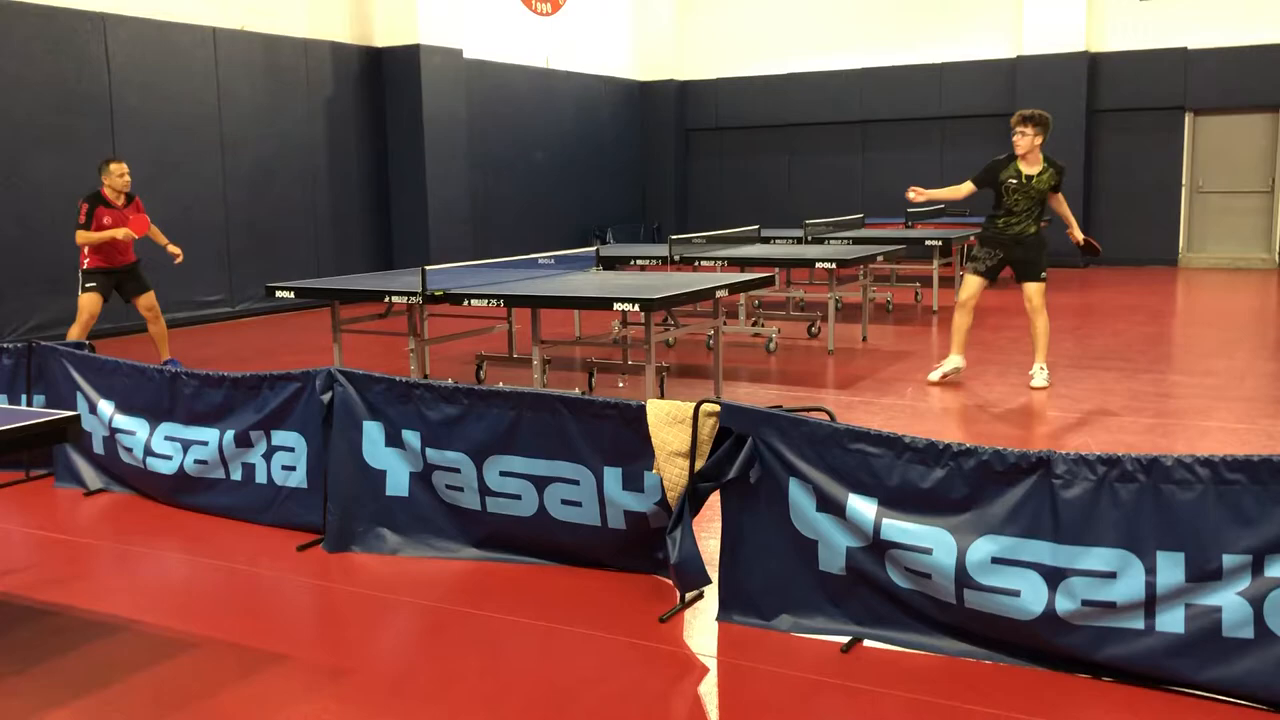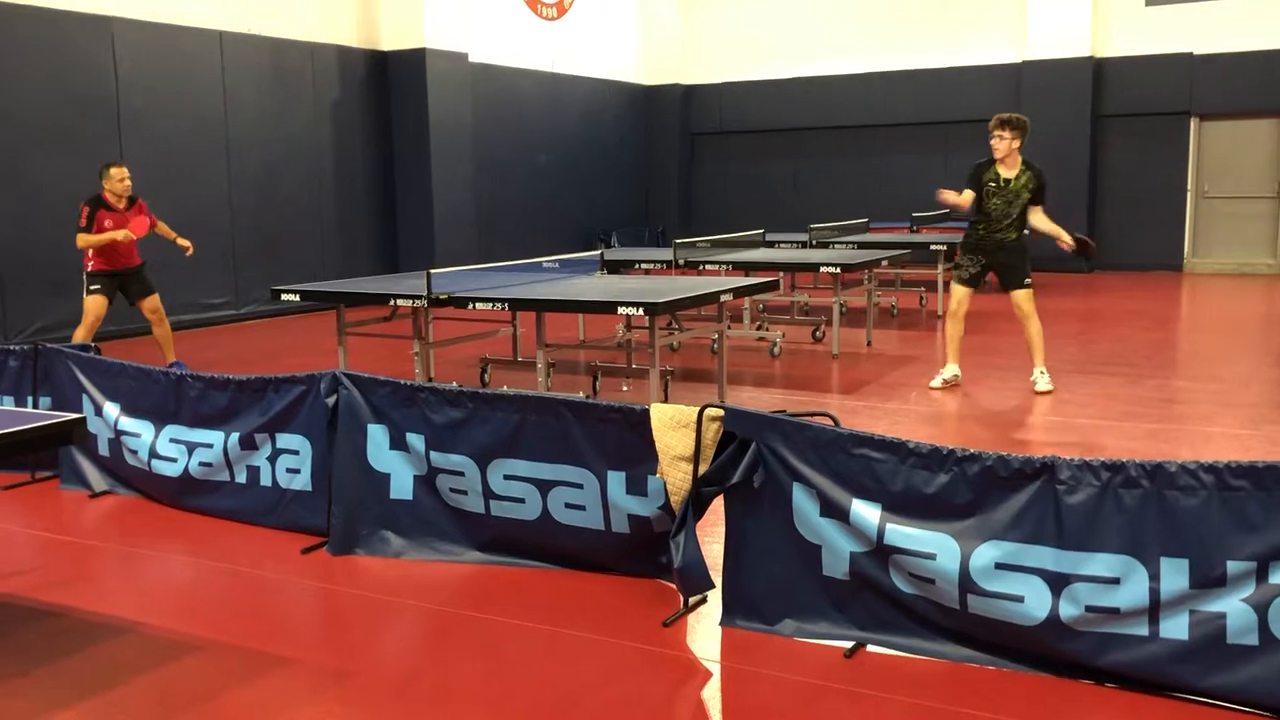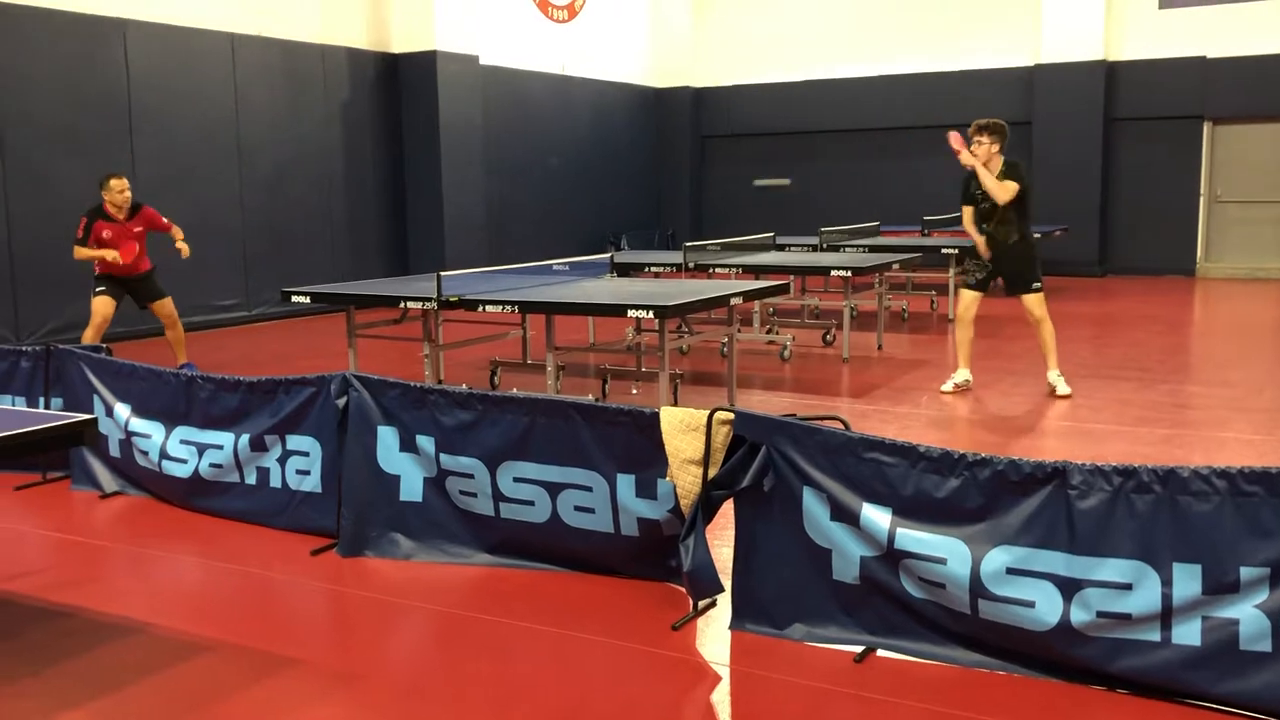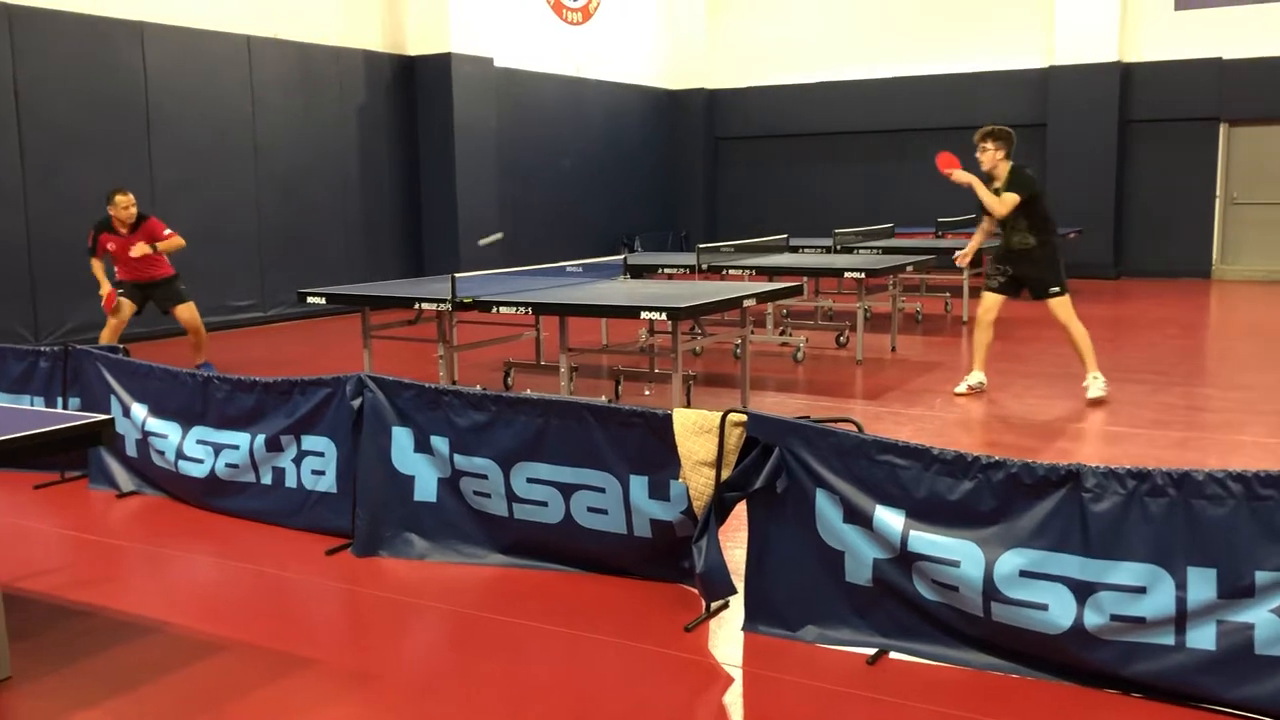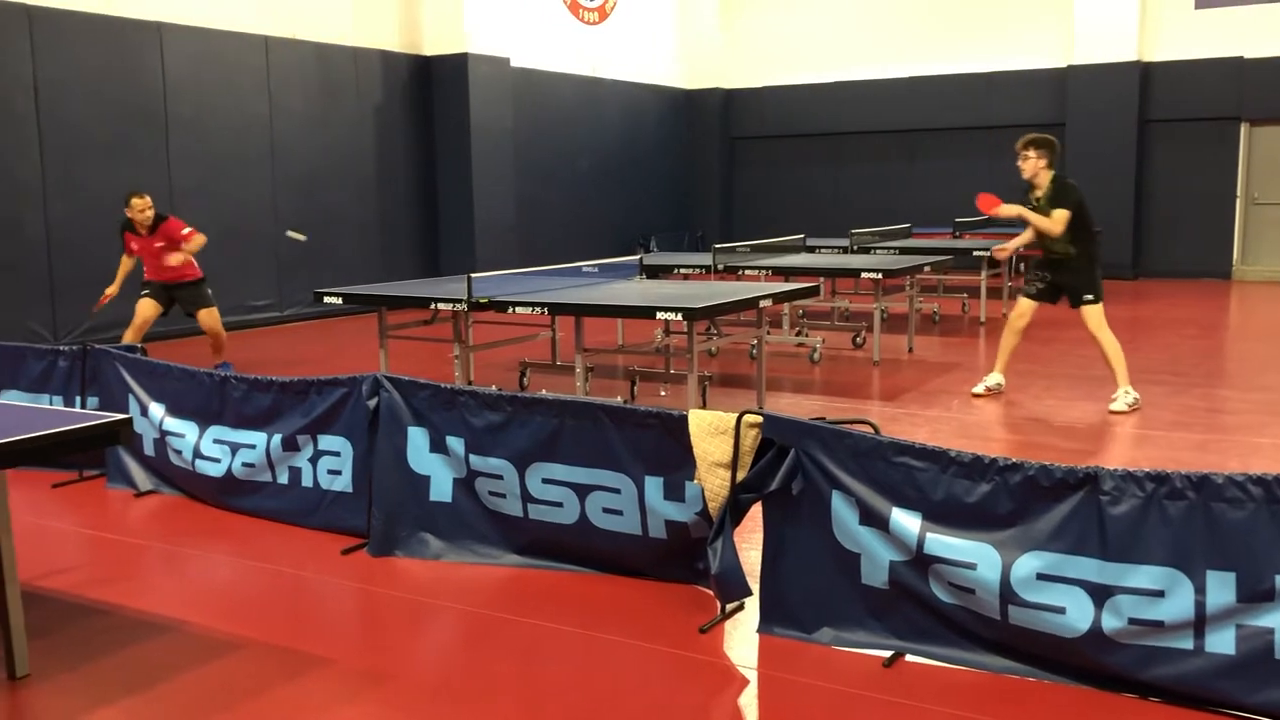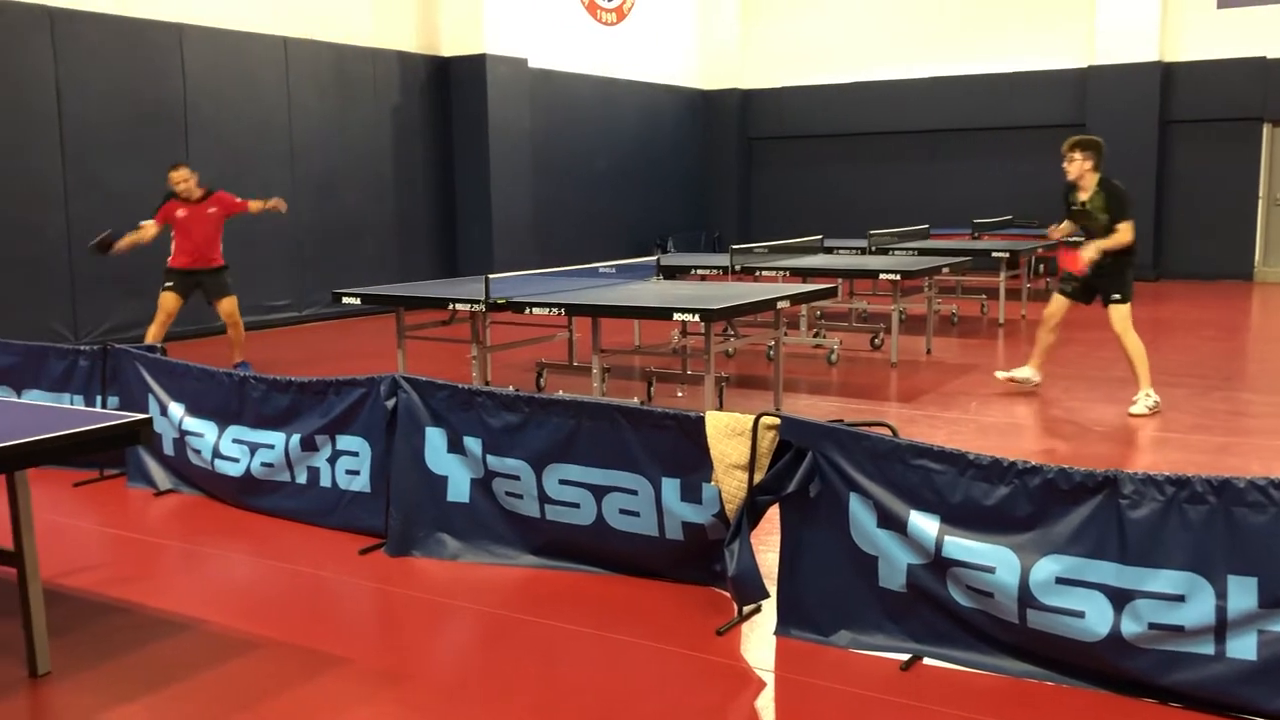
dt=0.2s
person 1, frame 1
left shoulder: (1053, 170)
right shoulder: (1000, 166)
right elbow: (961, 190)
left wrist: (1072, 224)
right wrist: (927, 194)
left hip: (1029, 242)
right hip: (994, 239)
left knee: (1035, 304)
right knee: (965, 299)
left ankle: (1040, 367)
right ankle: (954, 360)
person 1, frame 2
left shoulder: (1033, 176)
right shoulder: (981, 170)
left elbow: (1035, 216)
right elbow: (966, 204)
left wrist: (1059, 233)
right wrist: (953, 200)
left hip: (1011, 248)
right hip: (976, 245)
left knee: (1025, 310)
right knee: (955, 308)
left ankle: (1039, 372)
right ankle: (951, 370)
person 1, frame 3
left shoulder: (1014, 171)
right shoulder: (971, 179)
left elbow: (1001, 197)
right elbow: (968, 215)
left wrist: (977, 164)
right wrist: (976, 237)
left hip: (1017, 250)
right hip: (984, 251)
left knee: (1037, 314)
right knee: (964, 311)
left ankle: (1054, 373)
right ankle: (963, 374)
person 1, frame 4
left shoulder: (1021, 177)
right shoulder: (989, 183)
left elbow: (1000, 210)
left wrist: (972, 182)
right wrist: (971, 247)
left hip: (1040, 254)
right hip: (1010, 254)
left knee: (1065, 316)
right knee: (984, 314)
left ankle: (1094, 376)
right ankle: (977, 376)
person 1, frame 5
left shoulder: (1064, 188)
right shoulder: (1032, 192)
left elbow: (1055, 228)
left wrist: (1021, 212)
right wrist: (1013, 245)
left hip: (1081, 265)
right hip: (1050, 262)
left knee: (1096, 327)
right knee: (1016, 319)
left ankle: (1126, 391)
right ankle: (996, 377)
person 1, frame 6
left shoulder: (1112, 192)
right shoulder: (1070, 193)
left elbow: (1127, 236)
left wrist: (1097, 247)
right wrist: (1060, 232)
left hip: (1113, 264)
right hip: (1082, 263)
left knee: (1121, 326)
right knee: (1050, 317)
left ankle: (1148, 394)
right ankle: (1031, 371)
person 2, frame 1
left shoulder: (133, 201)
right shoulder: (91, 203)
left elbow: (147, 226)
right elbow: (80, 239)
left wrist: (167, 245)
right wrist: (114, 232)
left hip: (127, 266)
right hip: (96, 268)
left knee: (153, 312)
right knee: (86, 317)
left ankle: (167, 361)
person 2, frame 2
left shoulder: (136, 203)
right shoulder: (93, 207)
left elbow: (155, 225)
right elbow: (81, 242)
left wrist: (177, 238)
right wrist: (113, 234)
left hip: (132, 268)
right hip: (100, 271)
left knee: (157, 314)
right knee: (91, 319)
left ankle: (172, 363)
person 2, frame 3
left shoulder: (142, 211)
right shoulder: (92, 218)
left elbow: (173, 228)
right elbow: (78, 252)
left wrist: (180, 241)
right wrist: (104, 253)
left hip: (142, 274)
right hip: (111, 276)
left knee: (171, 318)
right knee: (99, 321)
left ankle: (183, 364)
person 2, frame 4
left shoulder: (147, 222)
right shoulder: (100, 231)
left elbow: (179, 242)
right elbow: (95, 260)
left wrist: (152, 247)
right wrist: (104, 283)
left hip: (163, 279)
right hip: (130, 282)
left knee: (194, 324)
right knee: (115, 322)
left ankle: (202, 363)
person 2, frame 5
left shoulder: (168, 224)
right shoulder: (127, 229)
left elbow: (199, 238)
right elbow: (129, 256)
left wrist: (185, 253)
right wrist: (116, 284)
left hip: (189, 281)
right hip: (157, 283)
left knee: (214, 328)
right knee: (140, 322)
left ankle: (220, 363)
person 2, frame 6
left shoulder: (218, 197)
right shoulder: (169, 204)
left elbow: (247, 206)
right elbow: (151, 231)
left wrist: (267, 205)
right wrist: (130, 240)
left hip: (213, 269)
right hip: (179, 269)
left knee: (231, 317)
right knee: (164, 316)
left ankle: (239, 362)
